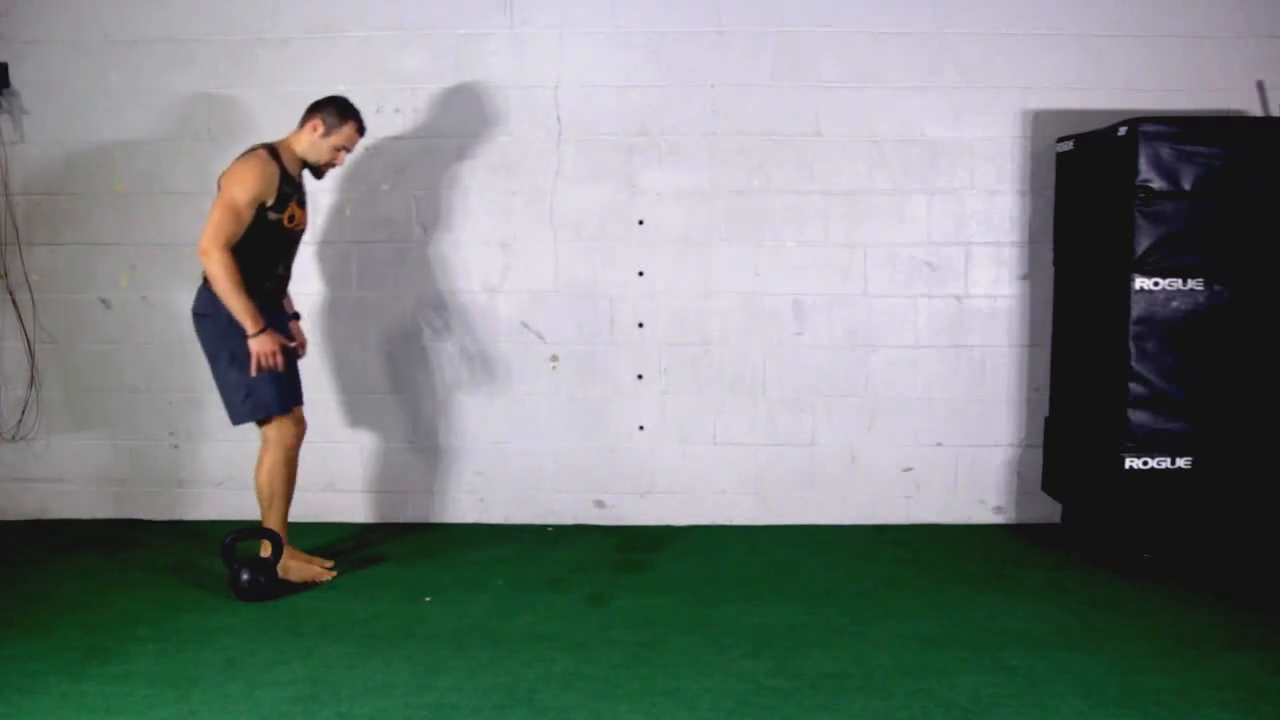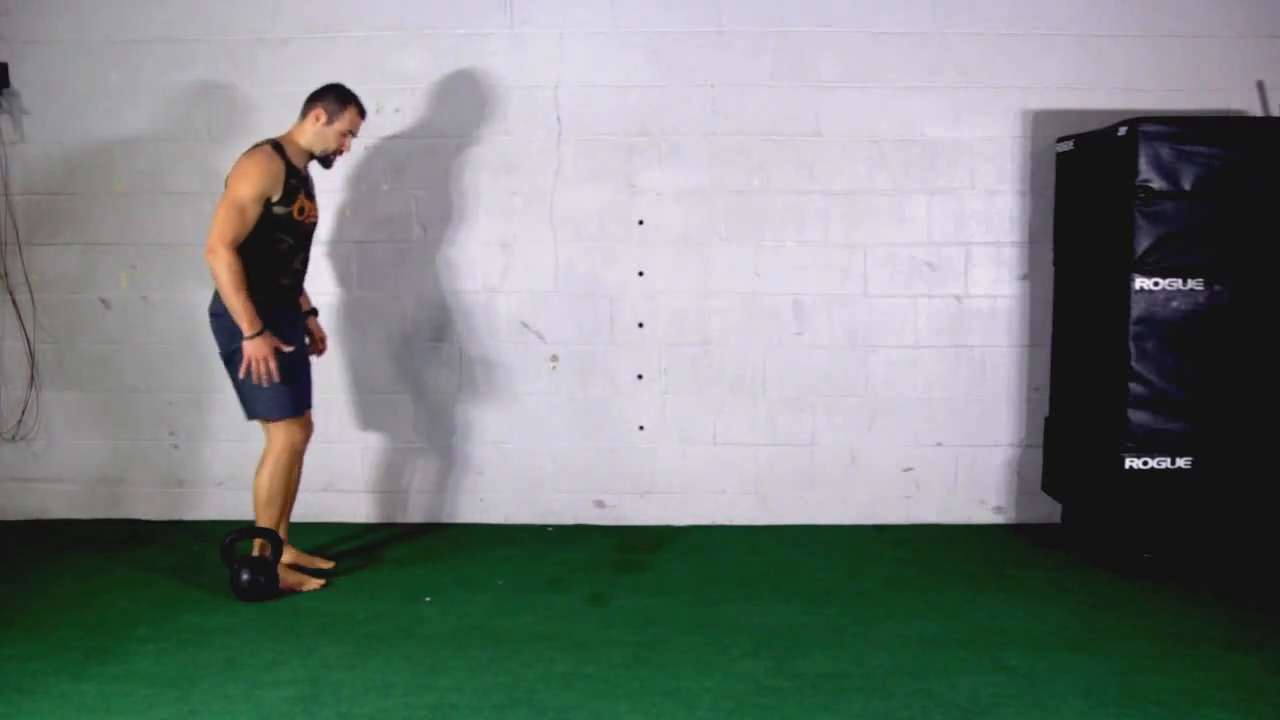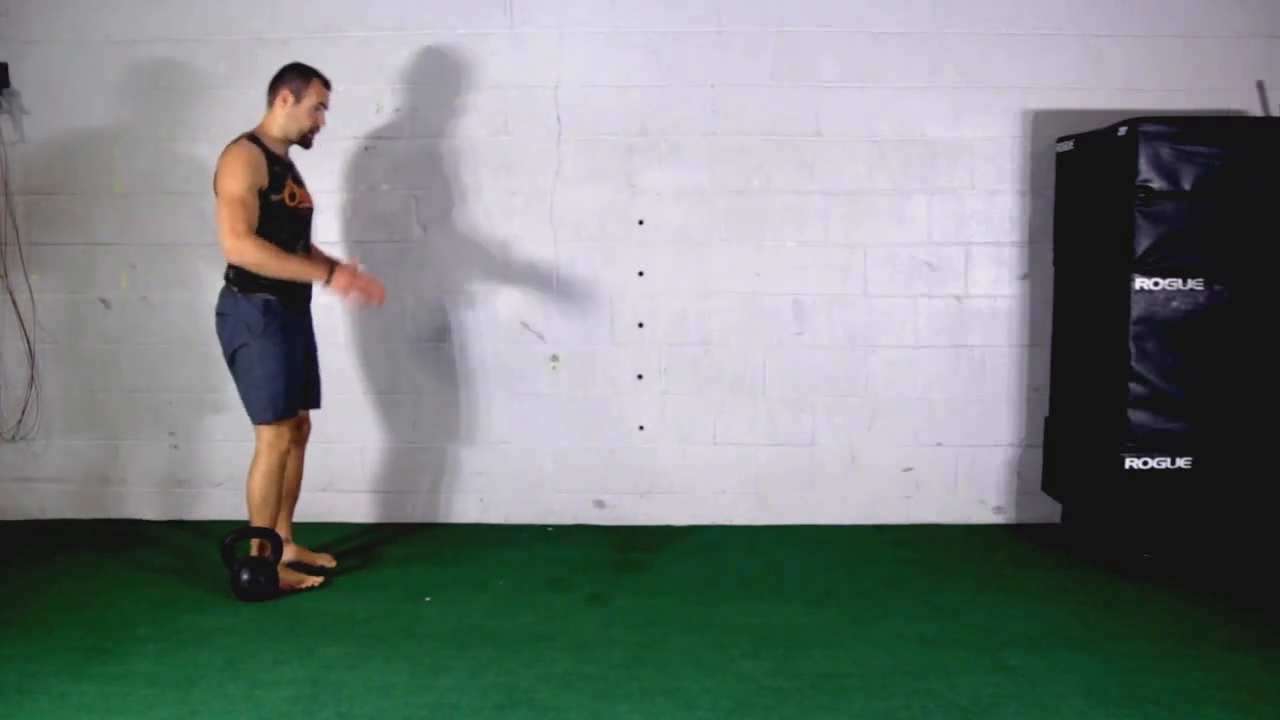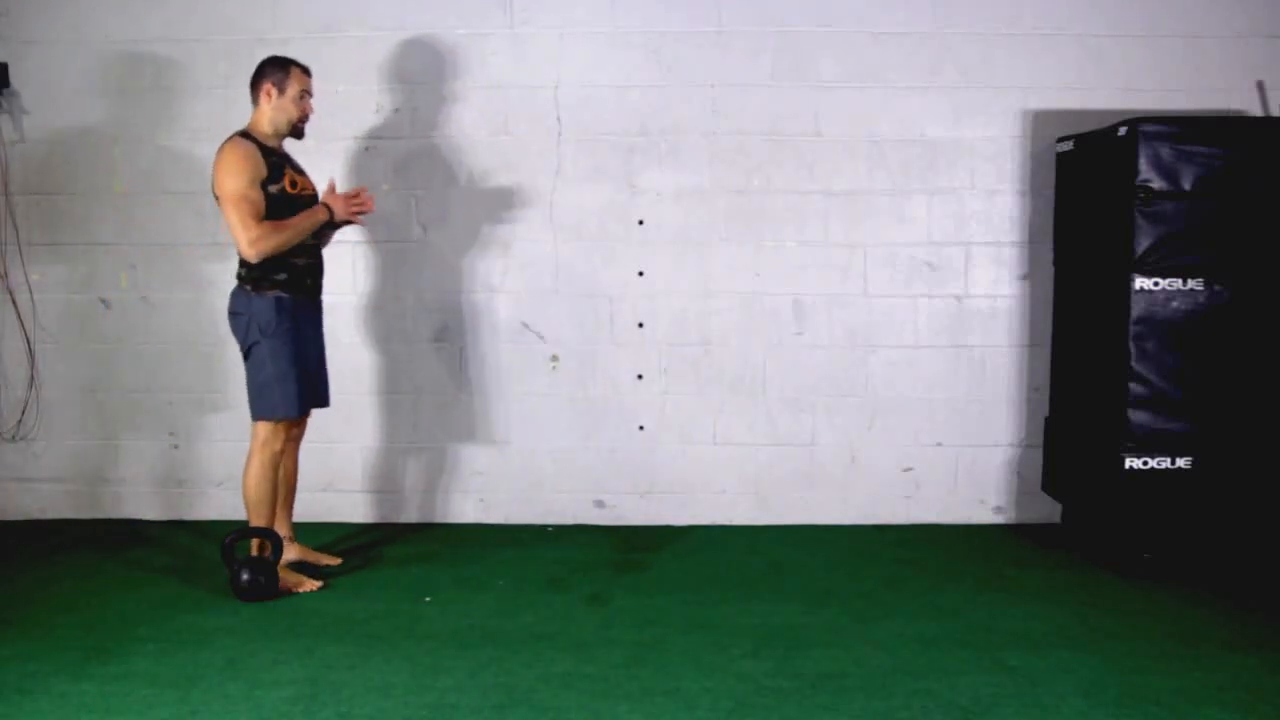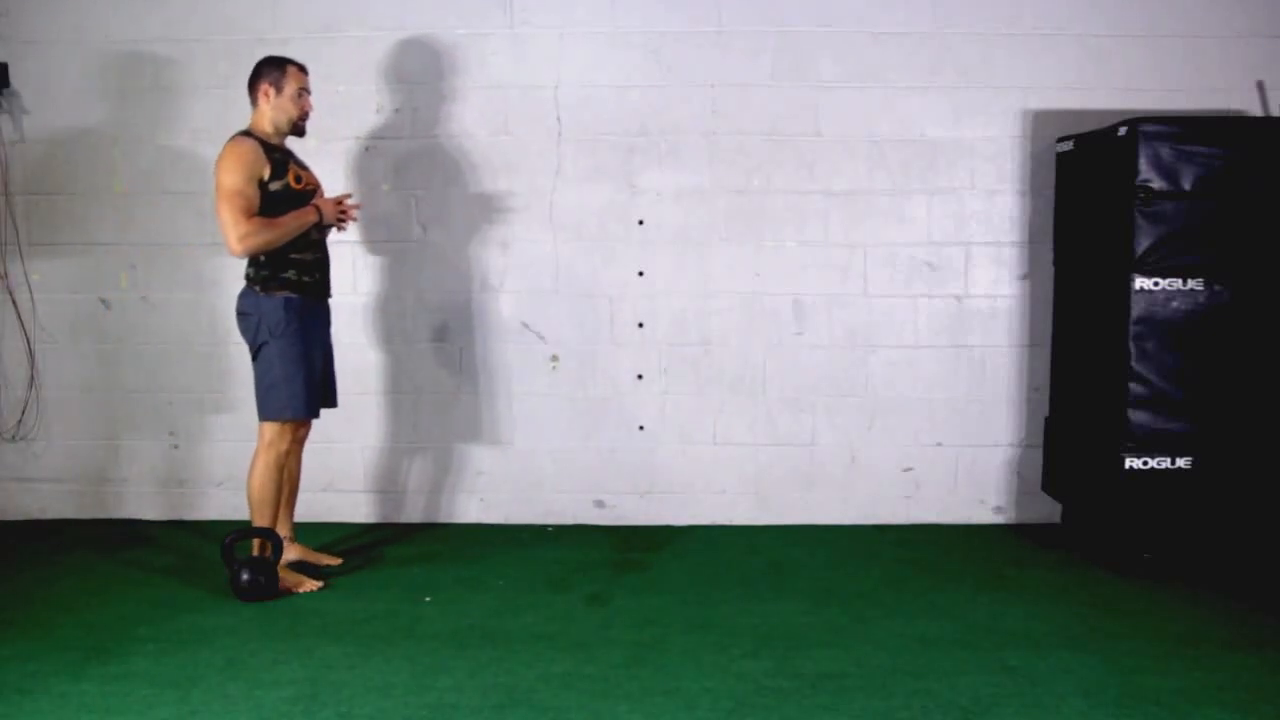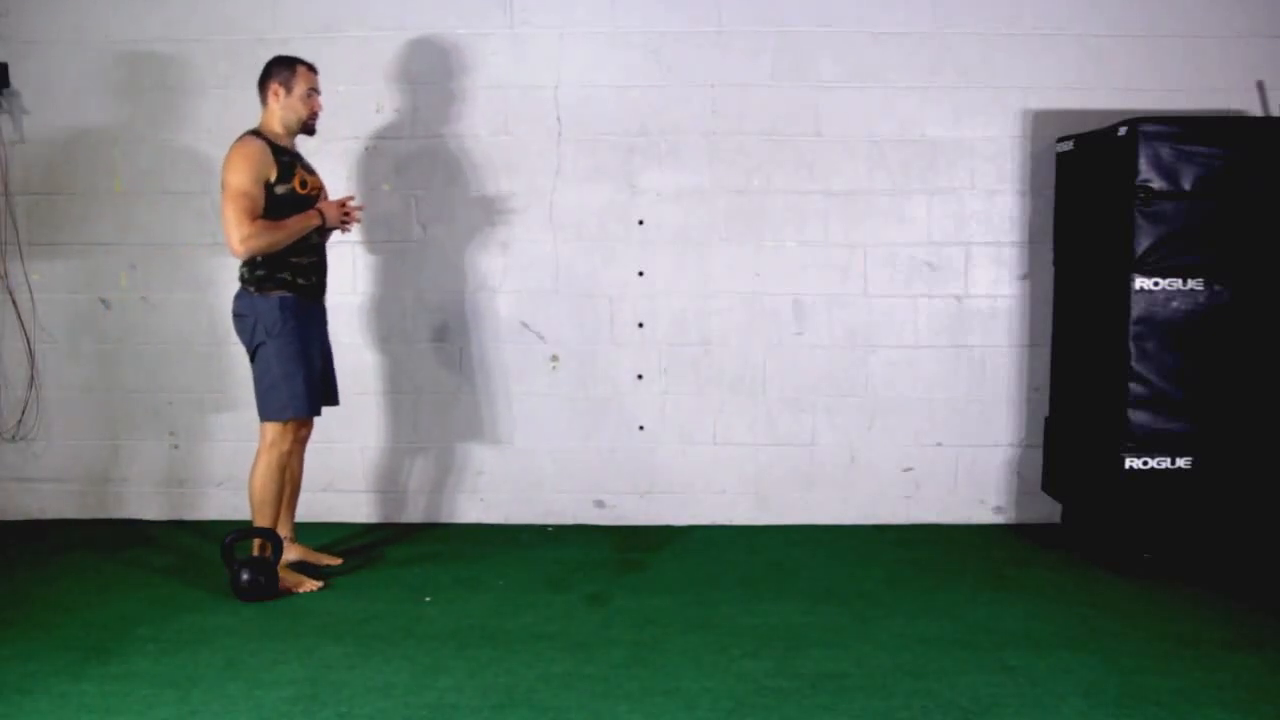
dt=0.3s
person 1, frame 1
left shoulder: (294, 178)
right shoulder: (258, 169)
right elbow: (212, 249)
left wrist: (288, 317)
right wrist: (255, 329)
left hip: (262, 312)
right hip: (230, 315)
left knee: (290, 429)
right knee: (281, 432)
left ankle: (276, 541)
right ankle: (277, 555)
person 1, frame 2
left shoulder: (301, 175)
right shoulder: (263, 164)
right elbow: (220, 249)
left wrist: (307, 315)
right wrist: (252, 334)
left hip: (281, 316)
right hip: (249, 318)
left knee: (296, 432)
right knee: (285, 436)
left ankle: (281, 545)
right ankle: (260, 560)
person 1, frame 3
left shoulder: (283, 163)
right shoulder: (244, 157)
right elbow: (237, 245)
left wrist: (342, 271)
right wrist: (328, 276)
left hip: (289, 311)
right hip: (254, 312)
left knee: (296, 431)
right knee: (276, 438)
left ankle: (284, 543)
right ankle: (259, 562)
person 1, frame 4
left shoulder: (282, 158)
right shoulder: (240, 154)
right elbow: (254, 242)
left wrist: (337, 215)
right wrist: (326, 212)
left hip: (300, 305)
right hip: (268, 307)
left knee: (291, 432)
right knee: (271, 436)
left ankle: (285, 543)
right ankle: (259, 561)
person 1, frame 5
left shoulder: (285, 157)
right shoulder: (243, 153)
right elbow: (242, 238)
left wrist: (329, 216)
right wrist: (315, 213)
left hip: (308, 305)
right hip: (277, 307)
left knee: (297, 432)
right knee: (277, 436)
left ankle: (285, 542)
right ankle: (260, 561)
person 1, frame 6
left shoulder: (291, 156)
right shoulder: (250, 153)
right elbow: (243, 238)
left wrist: (332, 219)
right wrist: (319, 216)
left hip: (305, 306)
right hip: (272, 308)
left knee: (299, 430)
right knee: (279, 437)
left ankle: (286, 544)
right ankle: (261, 561)
